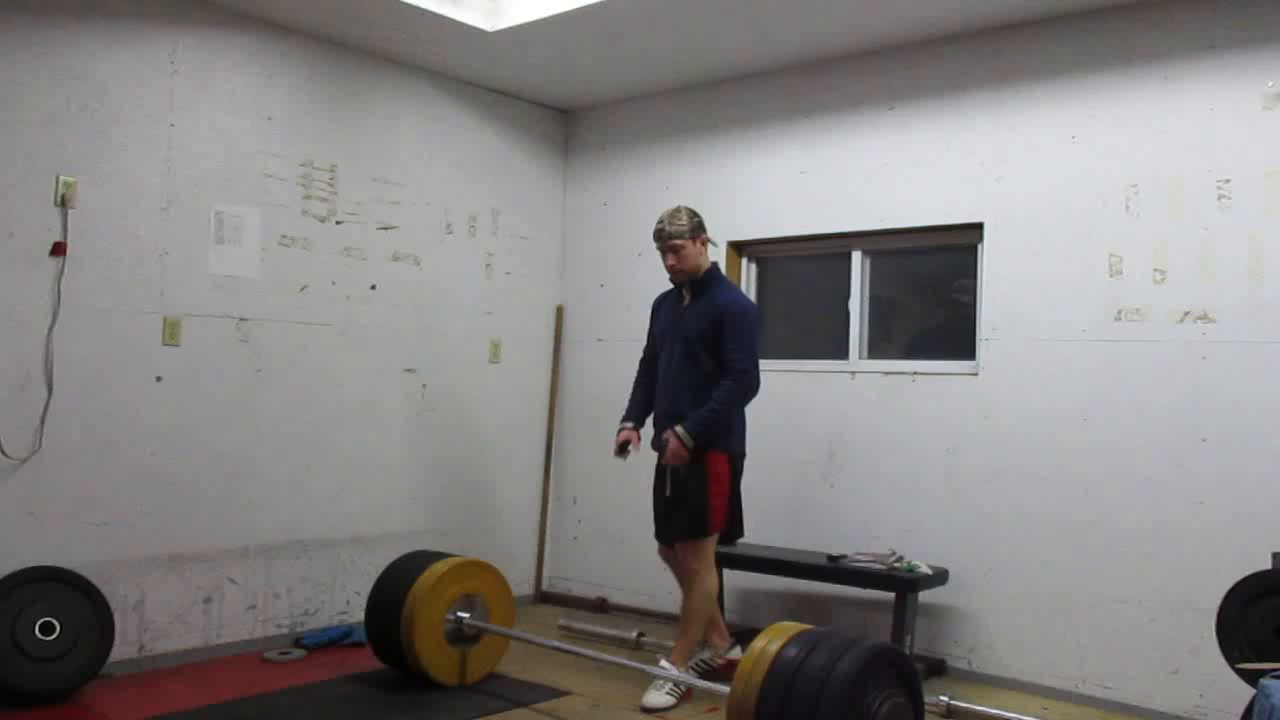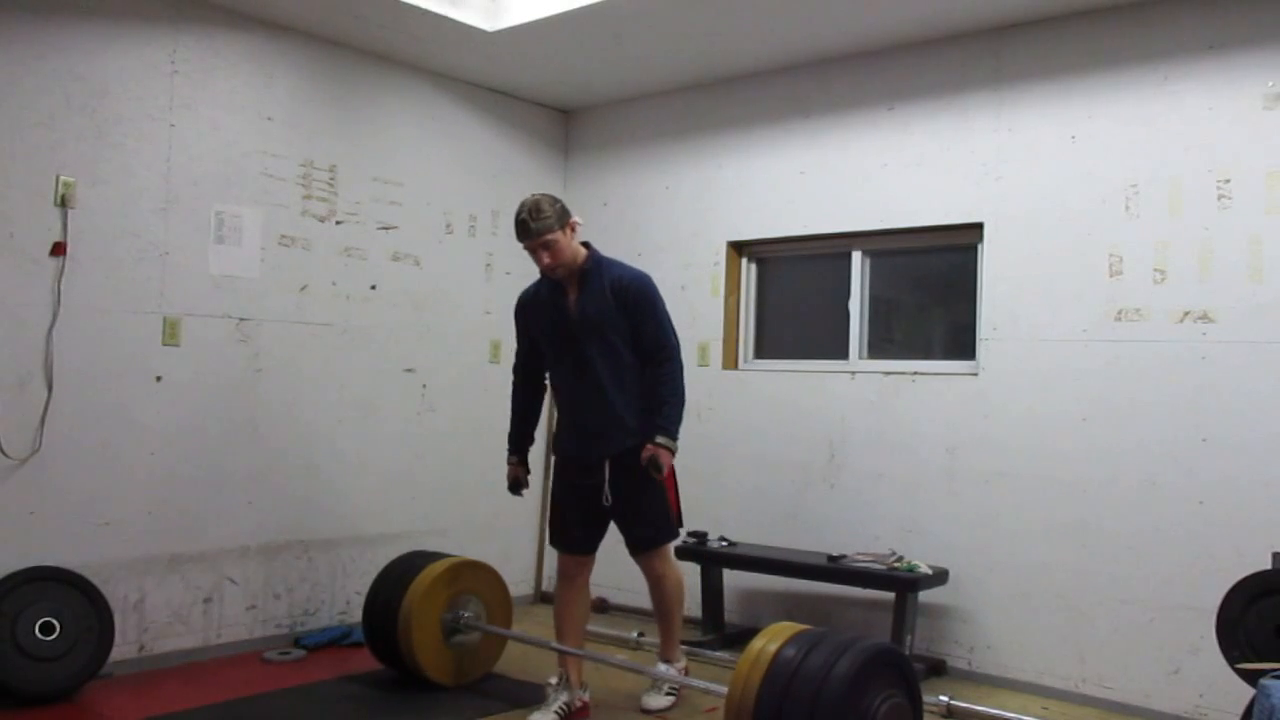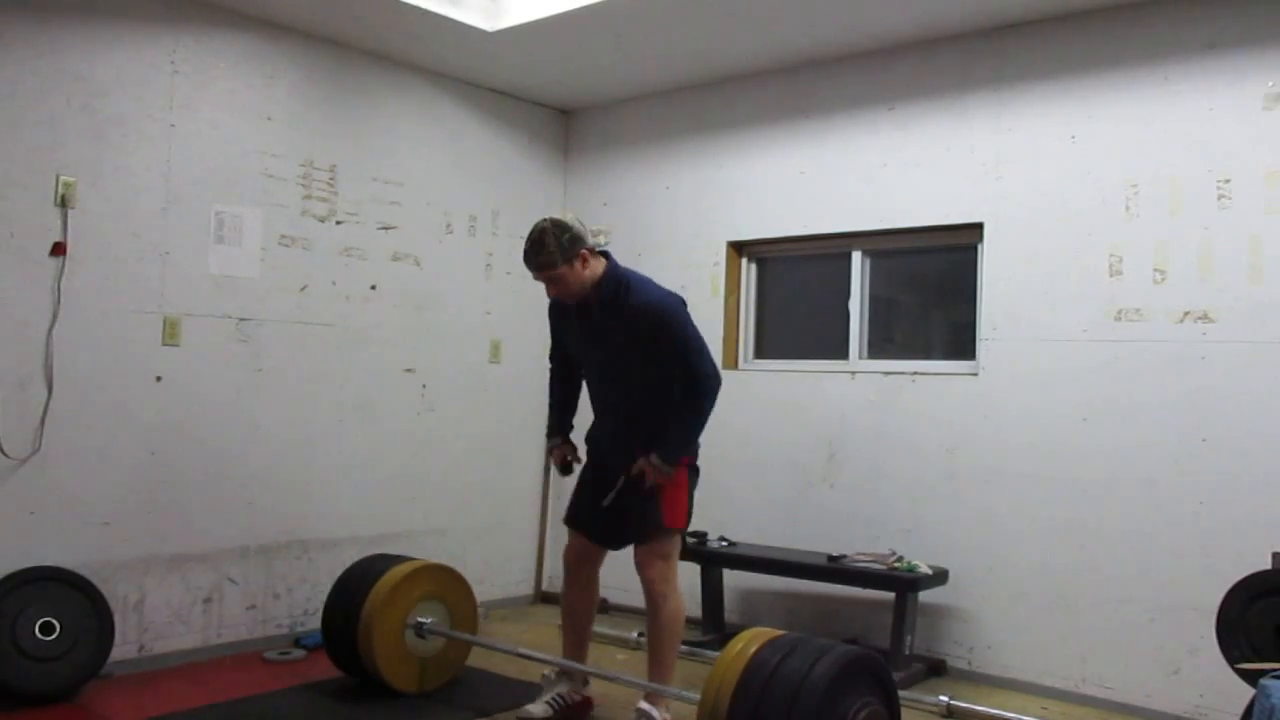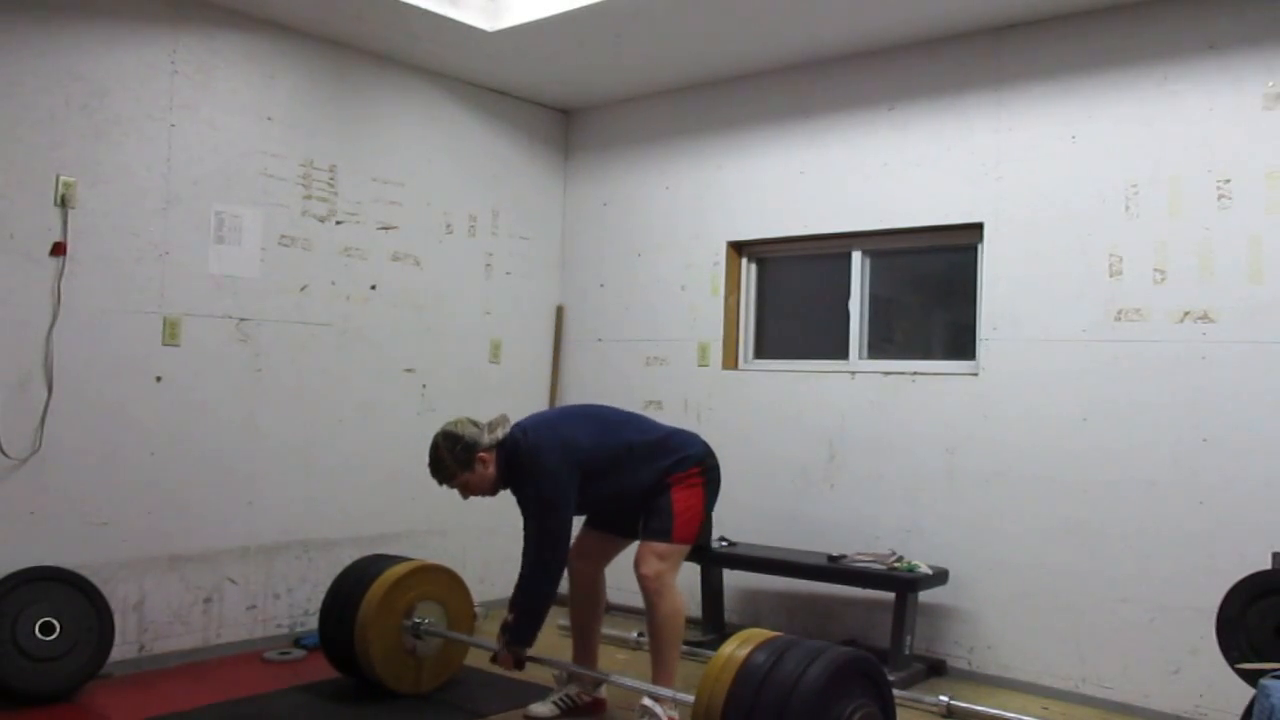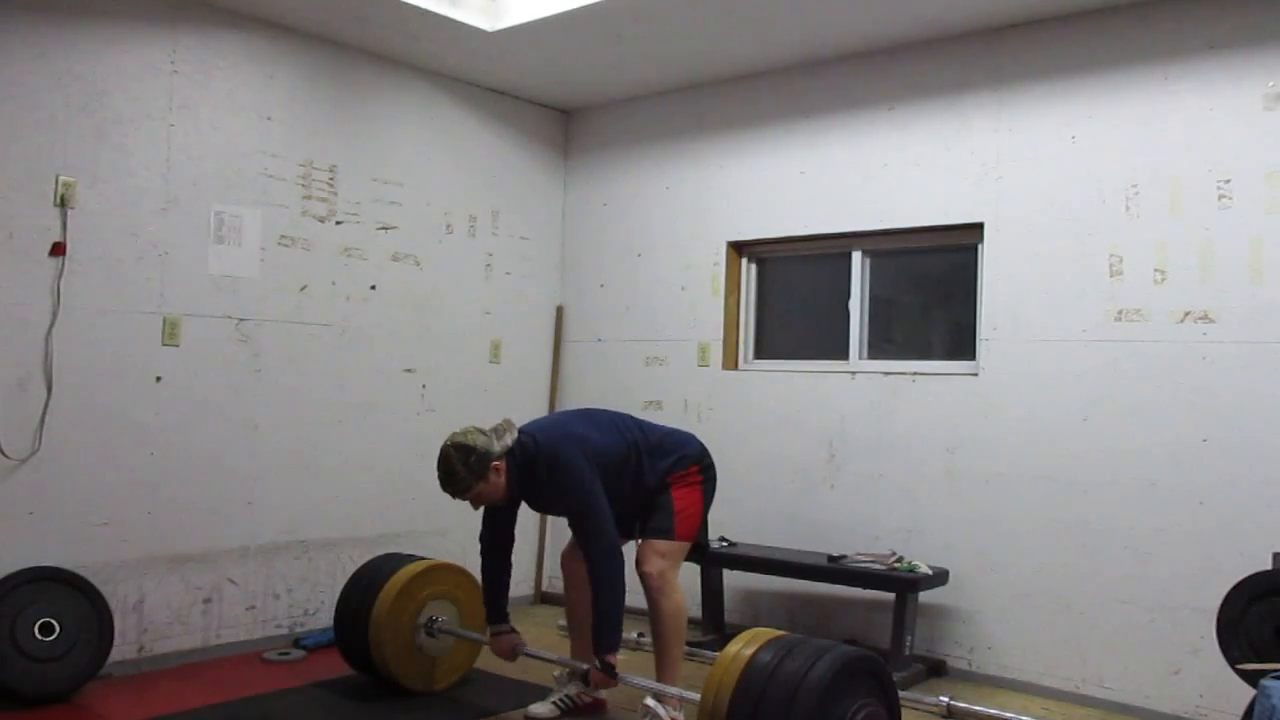
dt=1s
person 1, frame 1
left shoulder: (732, 305)
right shoulder: (664, 304)
left elbow: (742, 380)
right elbow: (649, 371)
left wrist: (689, 432)
right wrist: (632, 420)
left hip: (709, 453)
right hip: (671, 451)
left knee: (696, 556)
right knee: (673, 552)
left ankle: (677, 669)
right ankle: (719, 645)
person 1, frame 2
left shoulder: (629, 285)
right shoulder: (532, 302)
left elbow: (666, 362)
right elbow: (528, 380)
left wrist: (665, 436)
right wrist: (517, 450)
left hip: (636, 449)
right hip: (575, 454)
left knee: (655, 558)
right knee: (571, 566)
left ankle: (671, 664)
person 1, frame 3
left shoulder: (652, 305)
right shoulder: (565, 308)
left elbow: (703, 382)
left wrist: (667, 455)
right wrist: (559, 433)
left hip: (663, 454)
right hip: (608, 451)
left knee: (656, 570)
right knee: (579, 557)
person 1, frame 4
left shoulder: (543, 460)
right shoulder: (517, 453)
left elbow: (548, 555)
right elbow: (539, 547)
left wrist: (517, 641)
right wrist: (516, 618)
left hip: (684, 470)
right hip: (638, 478)
left knee: (652, 571)
right knee: (581, 560)
right ankle: (585, 687)
person 1, frame 5
left shoulder: (561, 463)
right shoulder: (509, 462)
left elbow: (605, 553)
right elbow: (495, 545)
left wrist: (605, 651)
right wrist: (500, 625)
left hip: (680, 470)
right hip: (631, 481)
left knee: (654, 570)
right knee: (574, 562)
right ankle: (584, 688)
